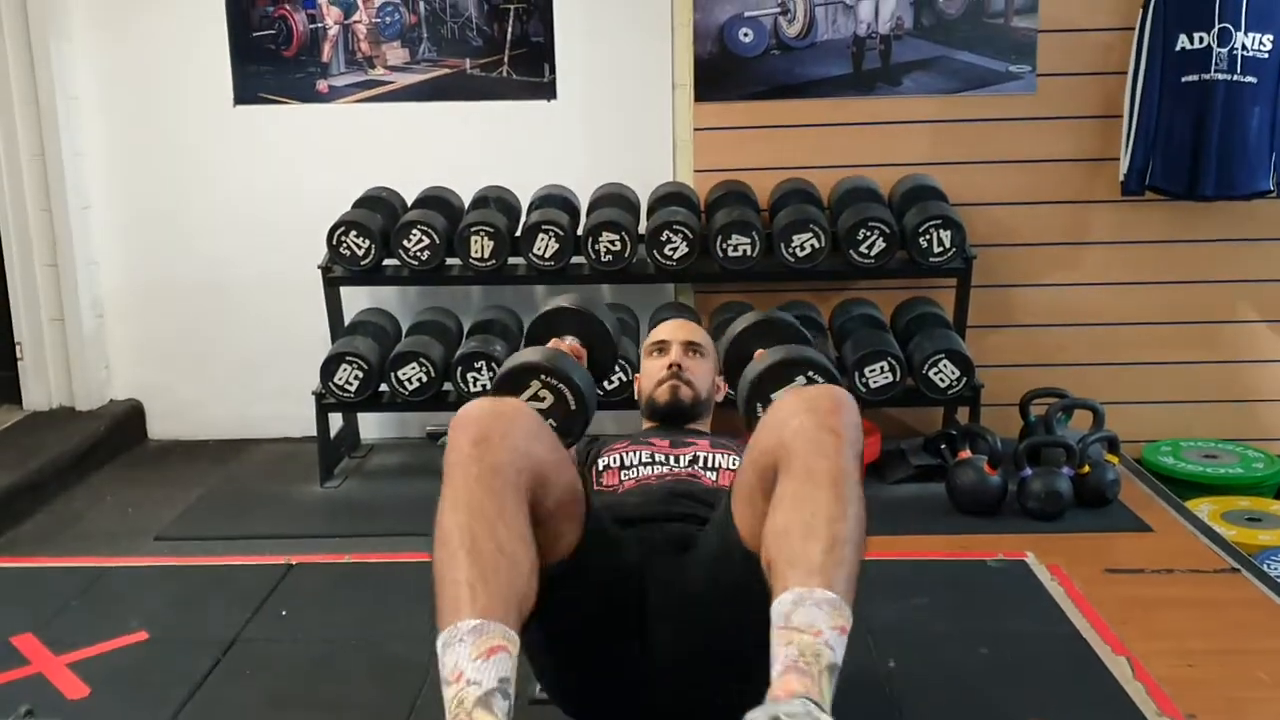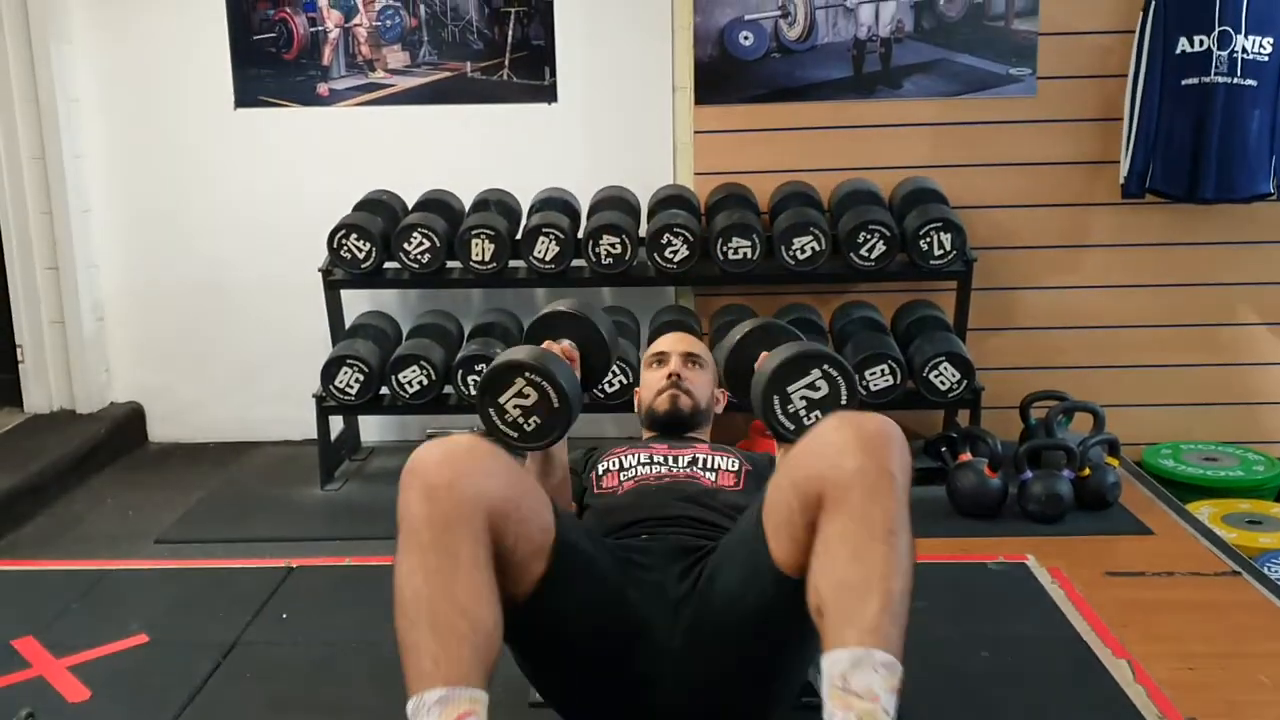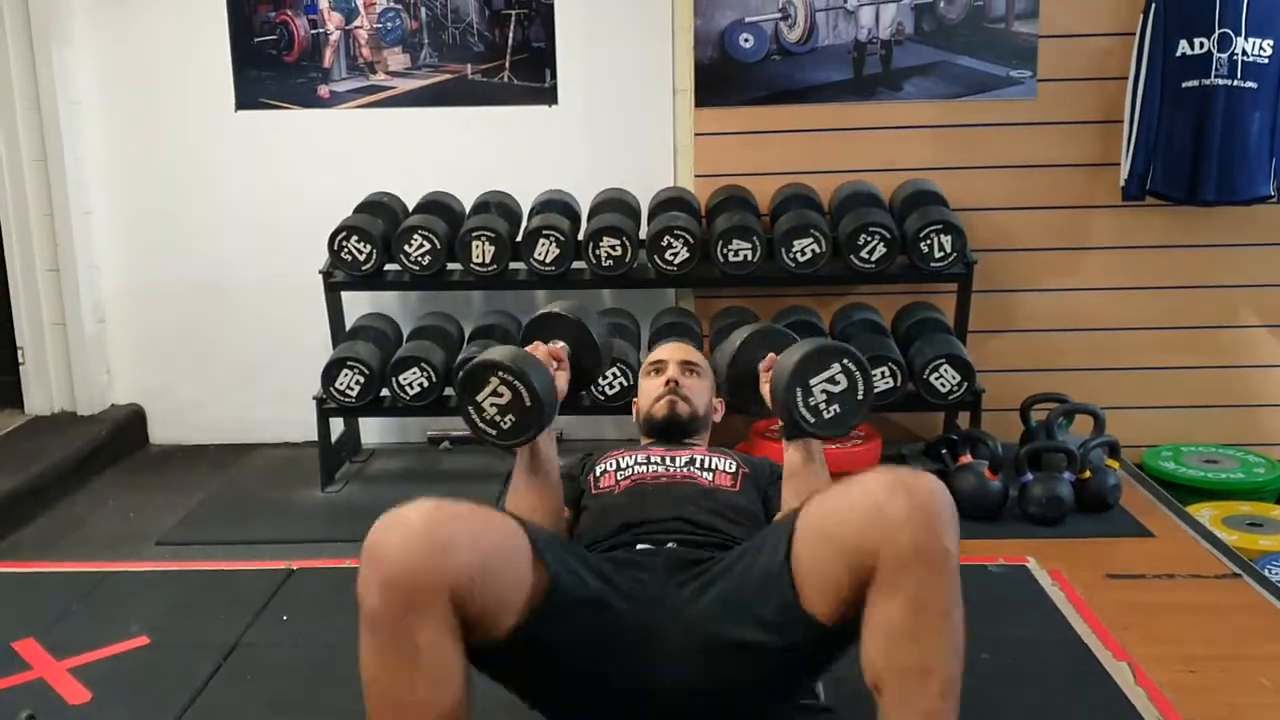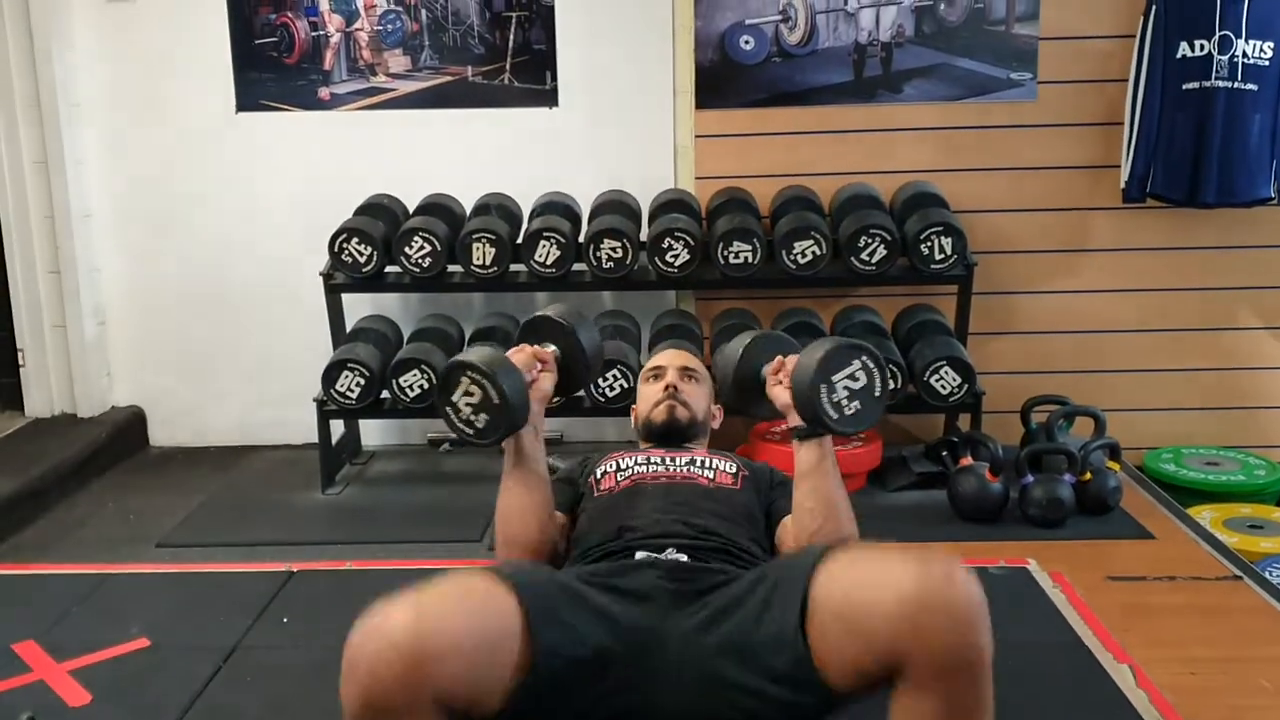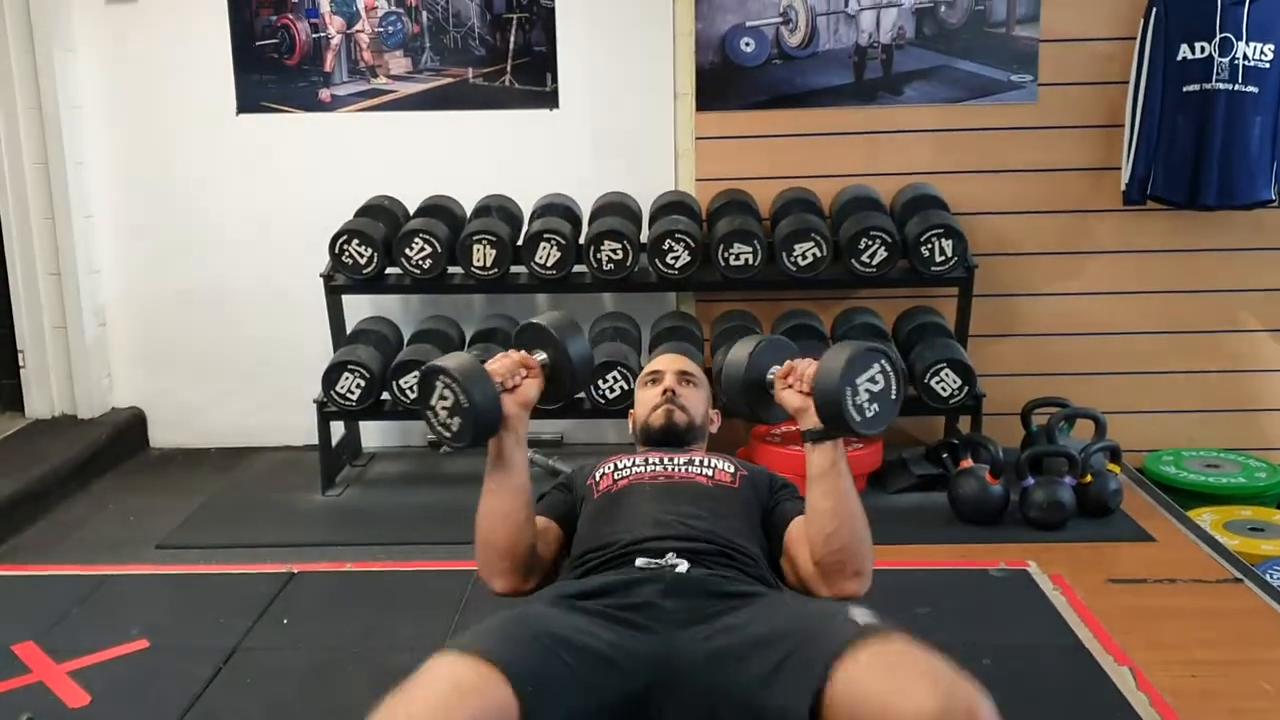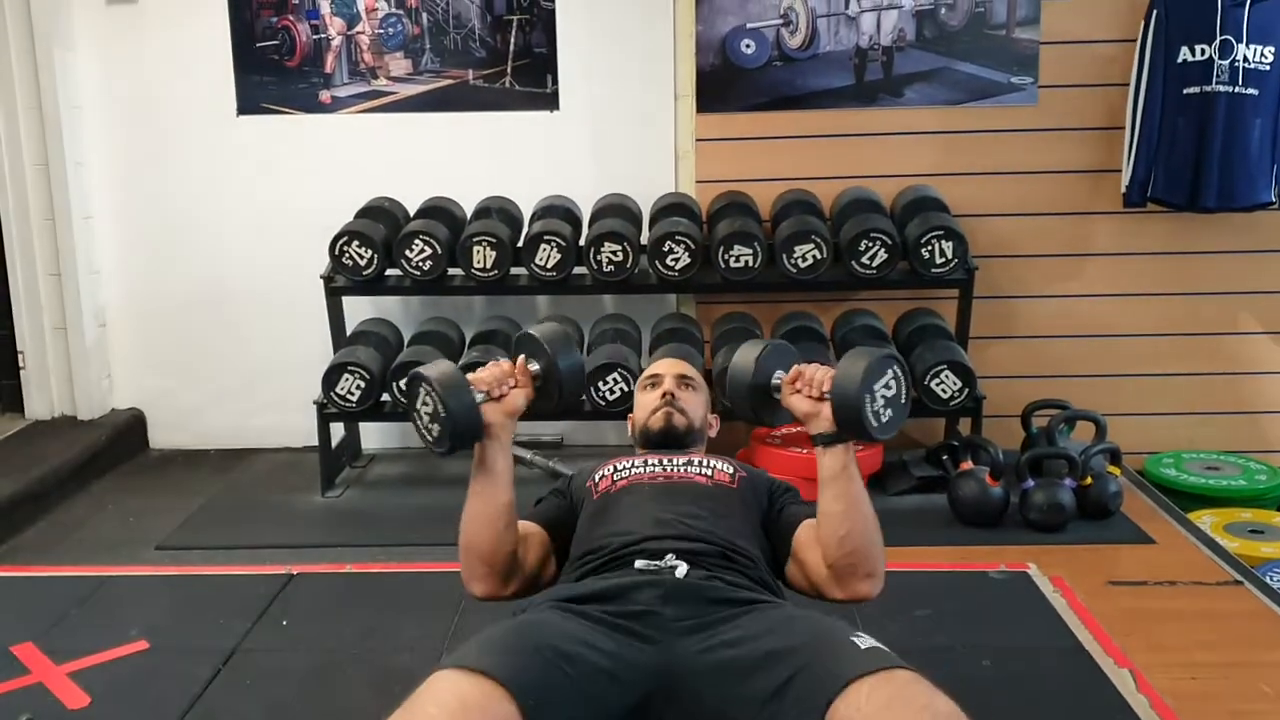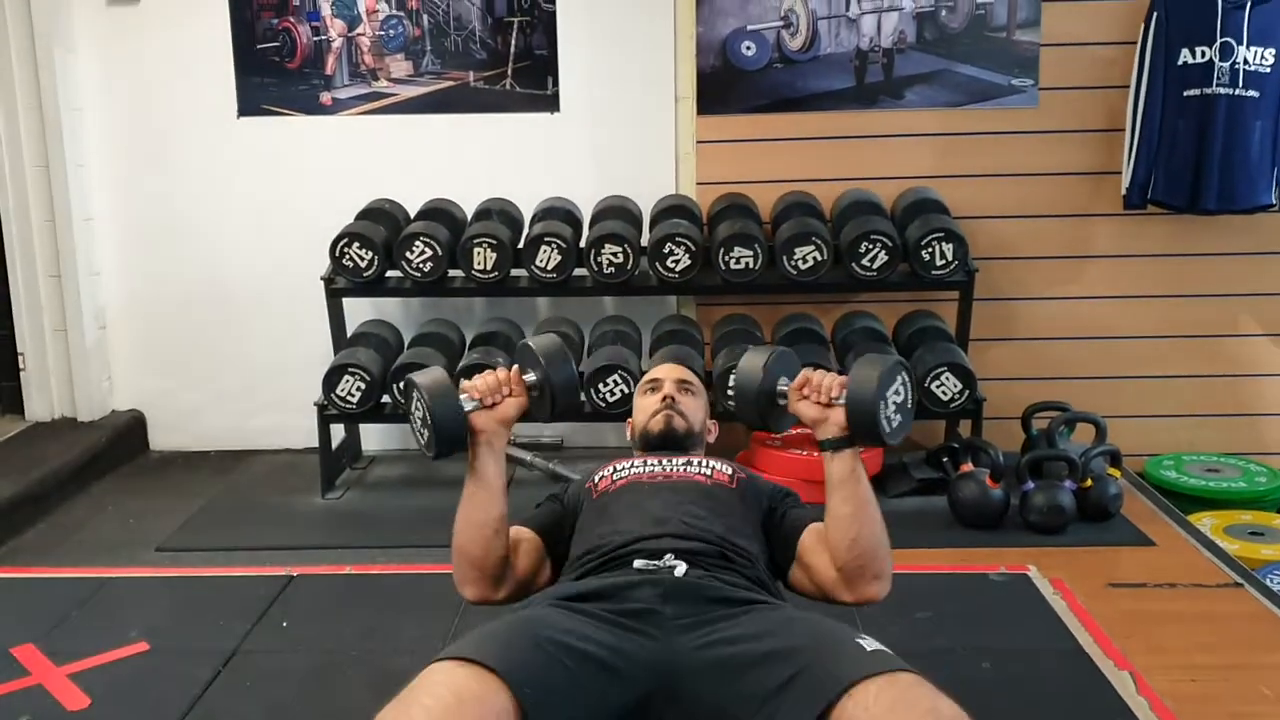
dt=0.1s
person 1, frame 1
left shoulder: (750, 454)
right shoulder: (592, 453)
right elbow: (530, 530)
left wrist: (788, 413)
left hip: (723, 625)
right hip: (598, 613)
left knee: (819, 409)
right knee: (488, 424)
person 1, frame 2
left shoulder: (758, 468)
right shoulder: (591, 464)
left elbow: (805, 546)
right elbow: (527, 540)
left hip: (728, 615)
right hip: (599, 602)
left knee: (862, 441)
right knee: (444, 468)
person 1, frame 3
left shoulder: (760, 472)
right shoulder: (587, 468)
left elbow: (820, 555)
right elbow: (526, 546)
left hip: (729, 616)
right hip: (597, 611)
left knee: (910, 510)
right knee: (408, 550)
person 1, frame 4
left shoulder: (758, 482)
right shoulder: (586, 476)
left elbow: (826, 568)
right elbow: (521, 560)
left wrist: (809, 427)
right wrist: (529, 419)
left hip: (734, 619)
left knee: (938, 600)
right knee: (395, 647)
person 1, frame 5
left shoulder: (759, 483)
right shoulder: (583, 483)
left elbow: (840, 576)
right elbow: (509, 571)
left wrist: (821, 429)
right wrist: (512, 426)
person 1, frame 6
left shoulder: (758, 488)
right shoulder: (583, 489)
left elbow: (852, 577)
right elbow: (492, 575)
left wrist: (829, 434)
right wrist: (496, 432)
person 1, frame 7
left shoulder: (759, 493)
right shoulder: (582, 493)
left elbow: (860, 579)
right elbow: (484, 578)
left wrist: (837, 439)
right wrist: (487, 440)
